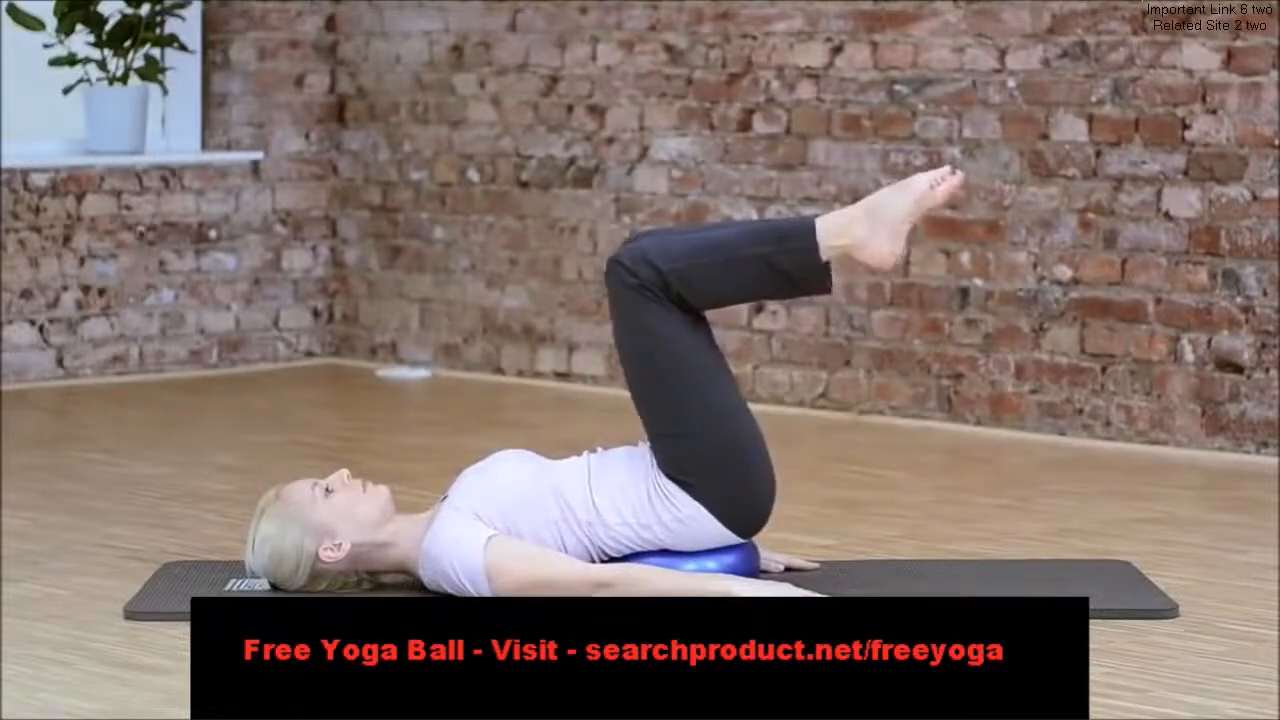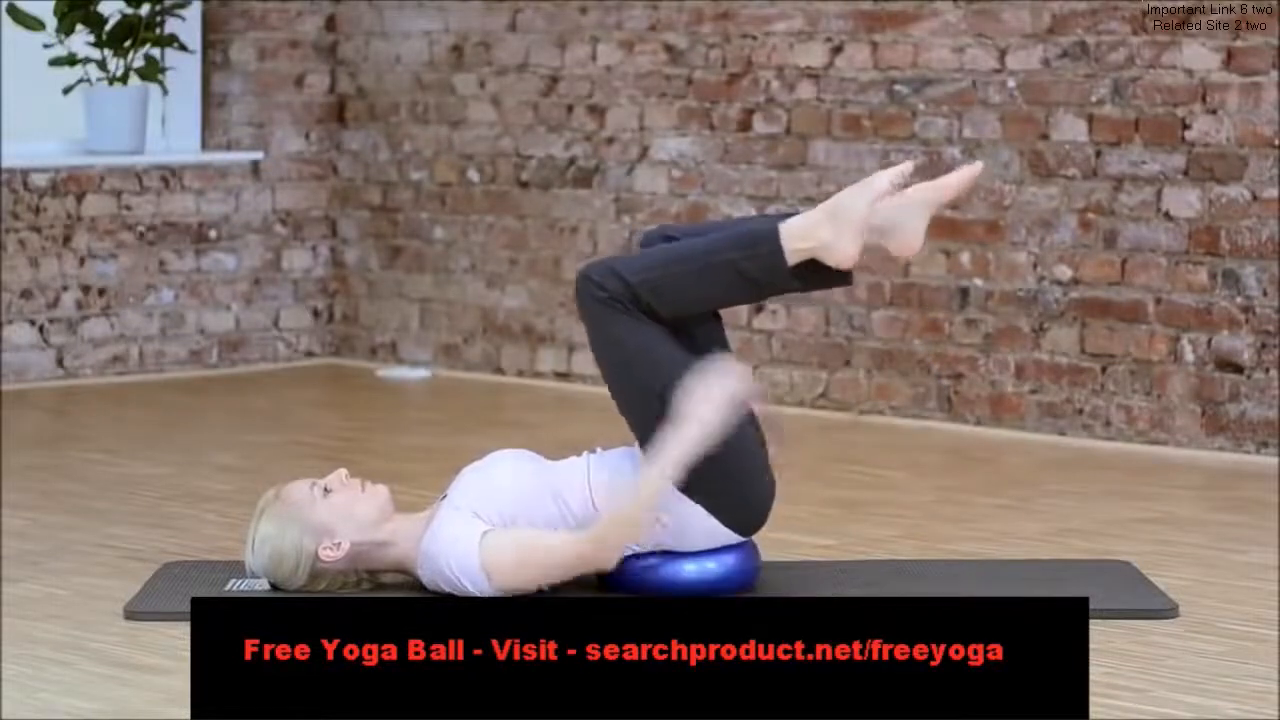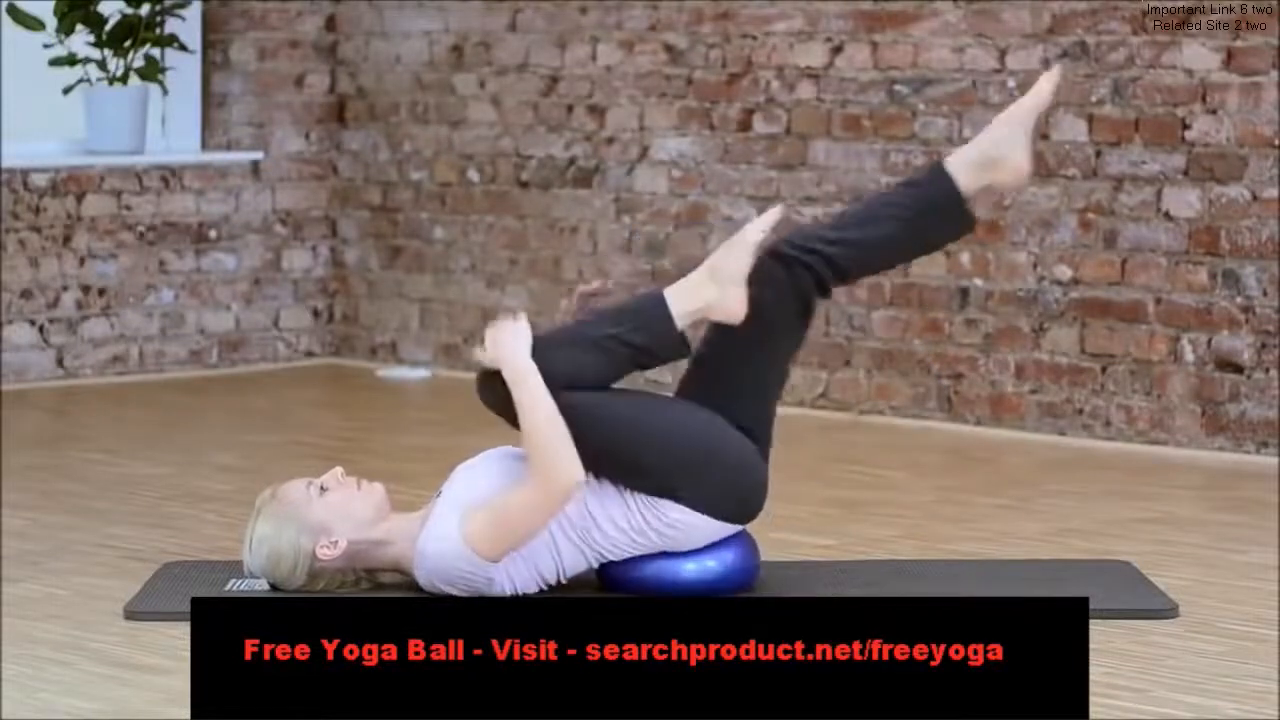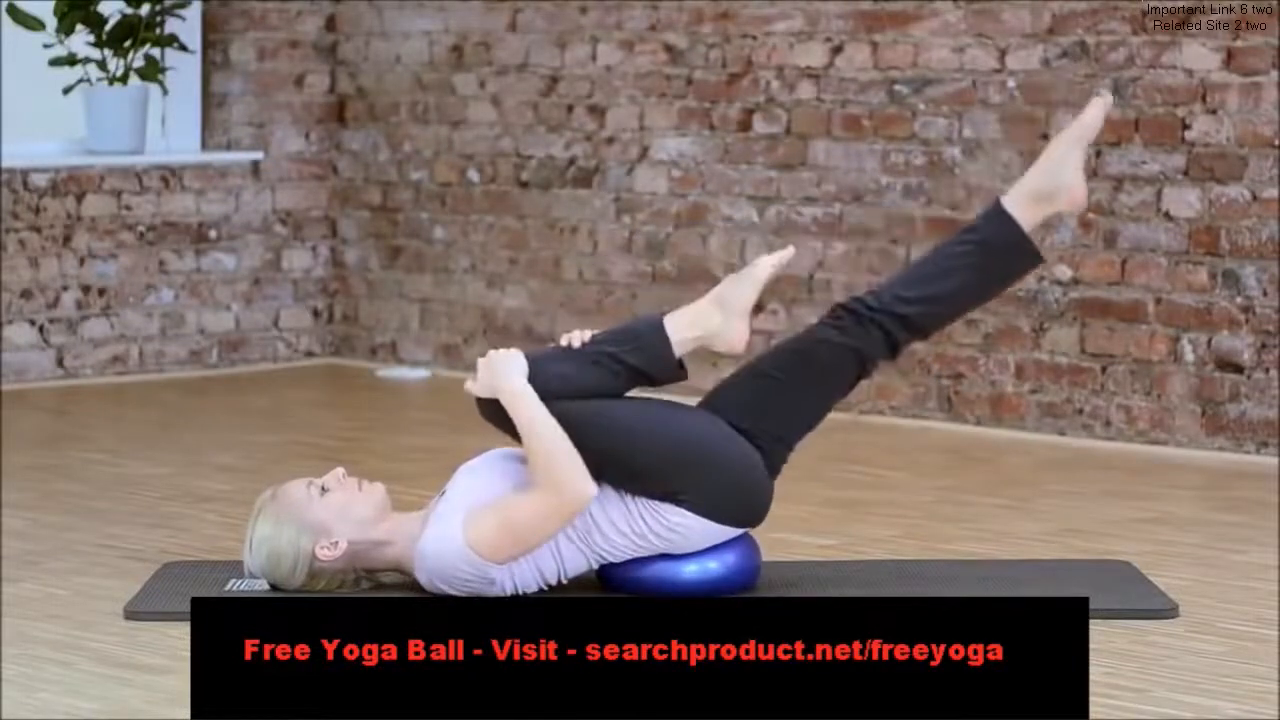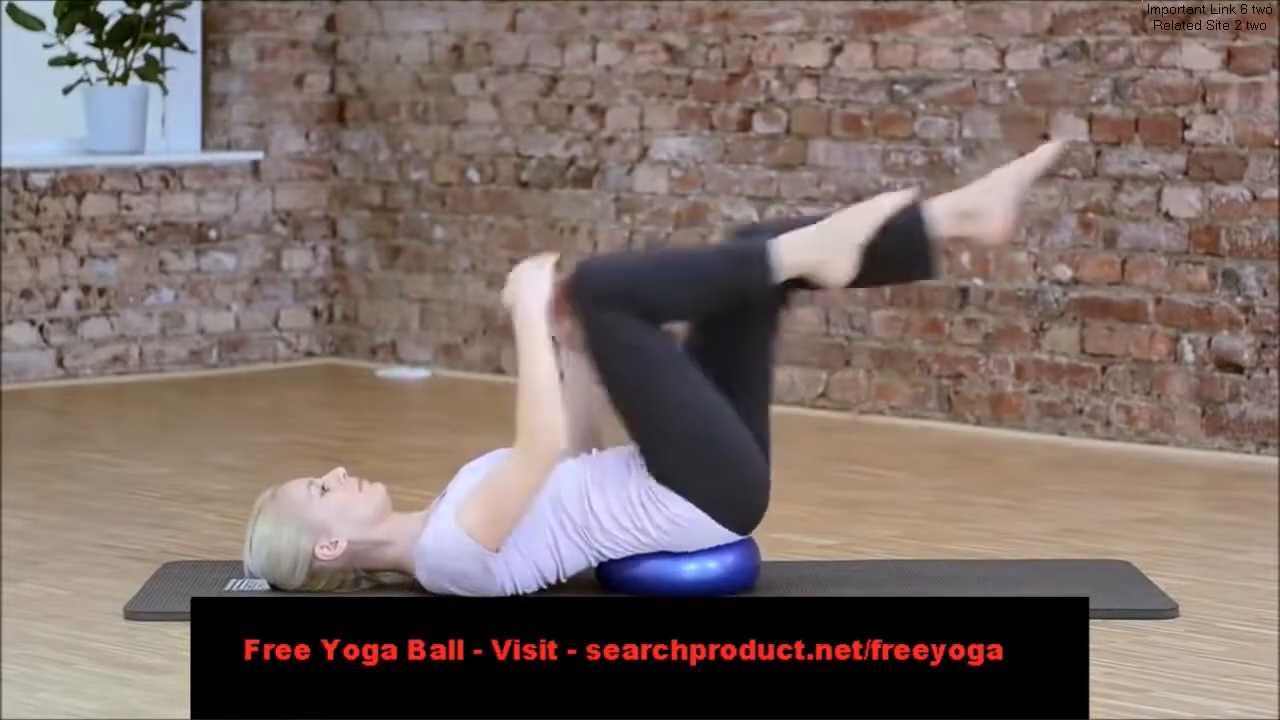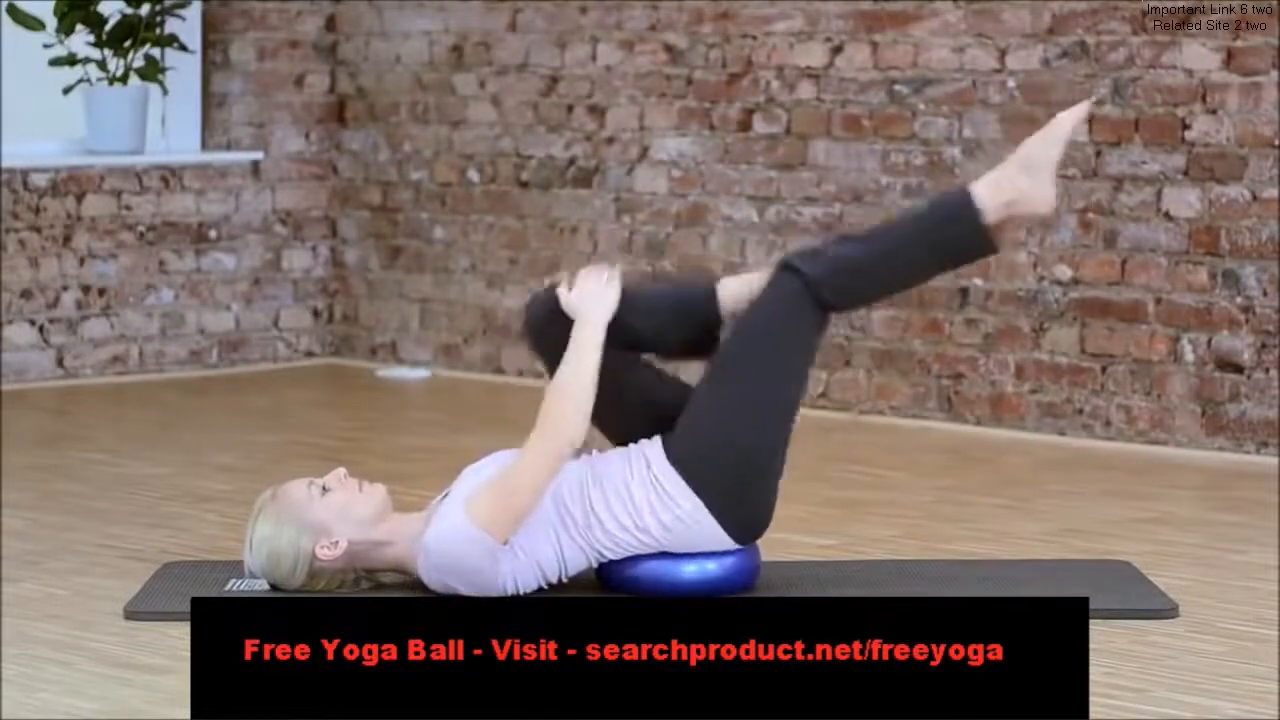
dt=0.5s
person 1, frame 1
left shoulder: (449, 519)
right shoulder: (447, 554)
right elbow: (598, 583)
right wrist: (742, 588)
left hip: (690, 495)
right hip: (710, 493)
left knee: (648, 264)
right knee: (638, 272)
left ankle: (843, 240)
right ankle: (845, 231)
person 1, frame 2
left shoulder: (448, 521)
right shoulder: (451, 555)
right elbow: (597, 547)
right wrist: (685, 430)
left hip: (691, 483)
right hip: (715, 493)
left knee: (667, 253)
right knee: (607, 286)
left ankle: (867, 226)
right ankle: (810, 237)
person 1, frame 3
left shoulder: (441, 521)
right shoulder: (449, 554)
right elbow: (563, 481)
right wrist: (519, 361)
left hip: (700, 476)
right hip: (710, 487)
left knee: (795, 261)
right knee: (506, 377)
left ankle: (971, 169)
right ankle: (699, 298)
person 1, frame 4
left shoulder: (447, 523)
right shoulder: (448, 556)
right elbow: (568, 495)
left wrist: (575, 368)
right wrist: (515, 387)
left hip: (708, 470)
right hip: (714, 490)
right knee: (505, 385)
left ankle: (1032, 202)
right ankle: (696, 325)
person 1, frame 5
left shoulder: (443, 523)
right shoulder: (449, 553)
left elbow: (570, 445)
right elbow: (541, 450)
left wrist: (576, 341)
right wrist: (531, 317)
left hip: (697, 482)
right hip: (711, 494)
left knee: (760, 260)
right knee: (598, 284)
left ankle: (954, 216)
right ankle: (809, 242)
person 1, frame 6
left shoulder: (447, 523)
right shoulder: (453, 551)
left elbow: (546, 455)
right elbow: (557, 440)
left wrist: (581, 320)
right wrist: (597, 318)
left hip: (674, 470)
right hip: (710, 496)
left knee: (554, 316)
right knee: (807, 285)
left ankle: (751, 300)
right ankle: (998, 198)
